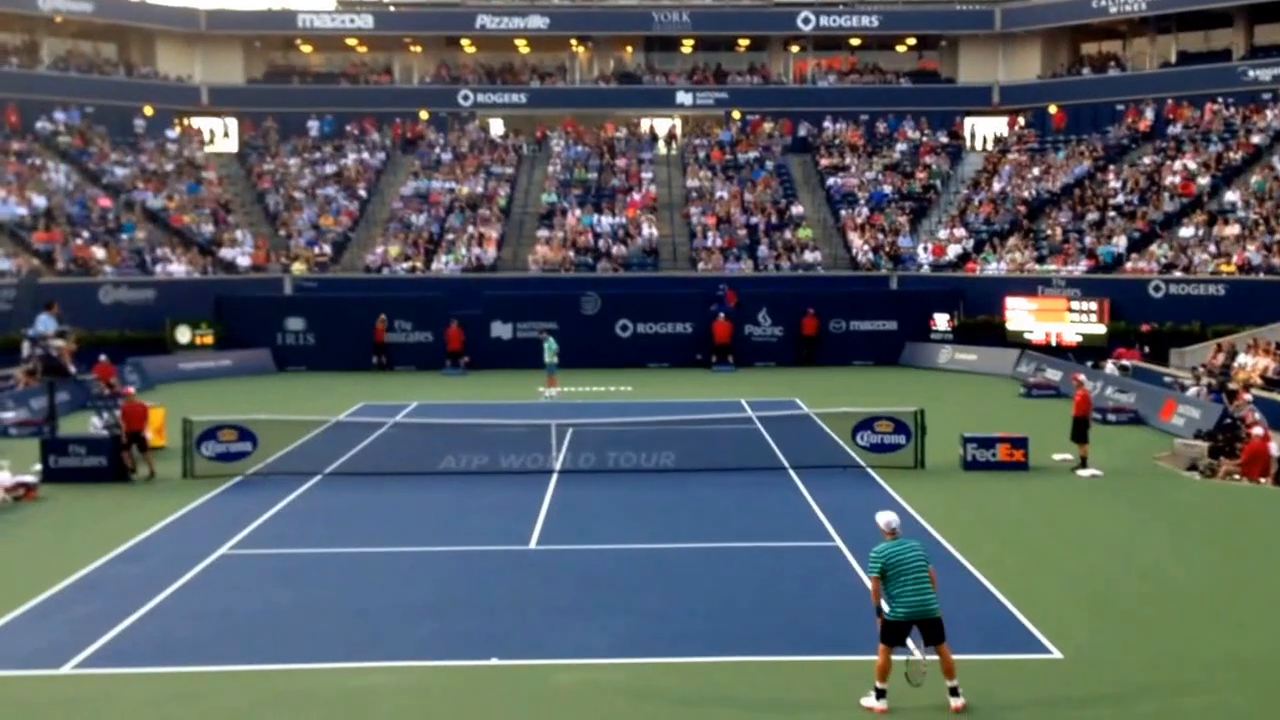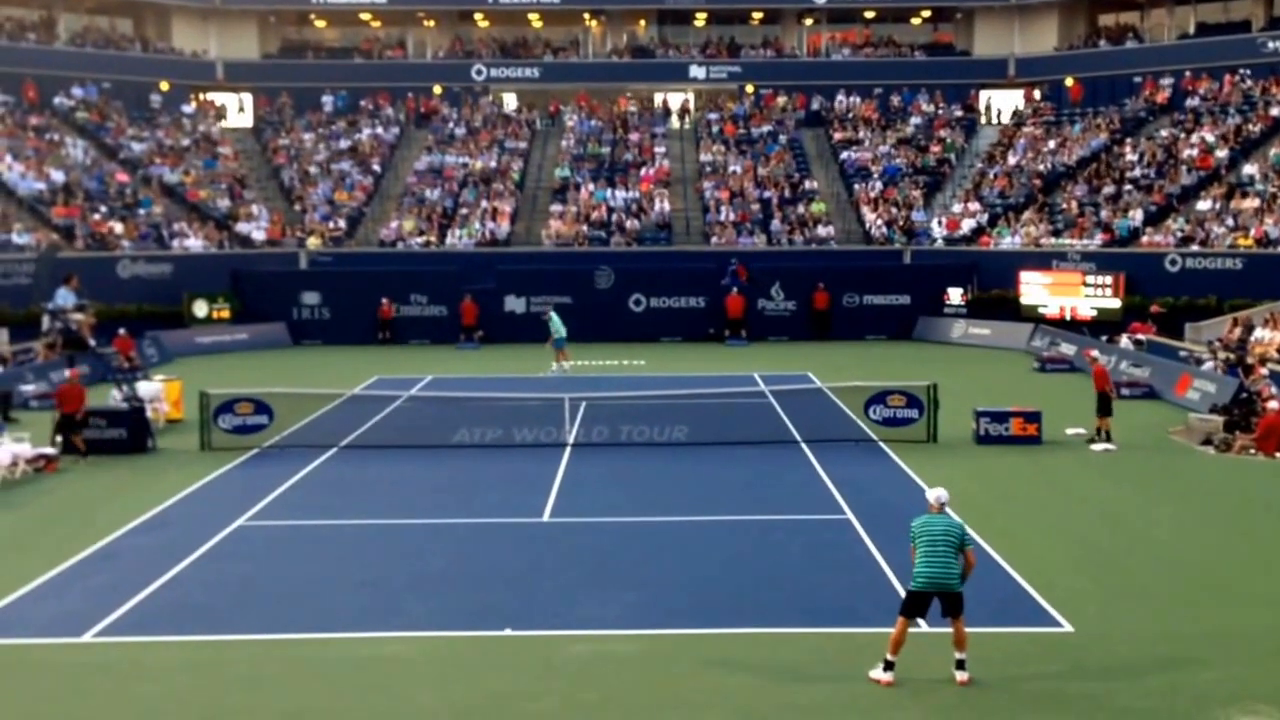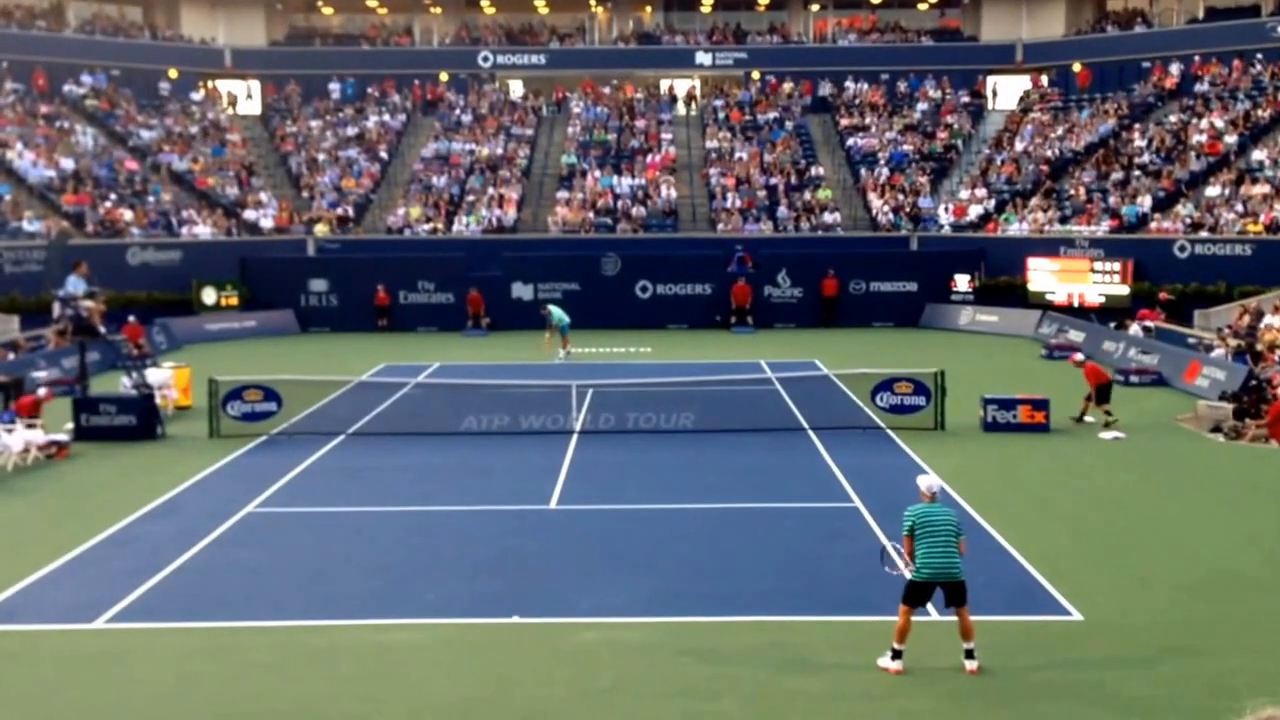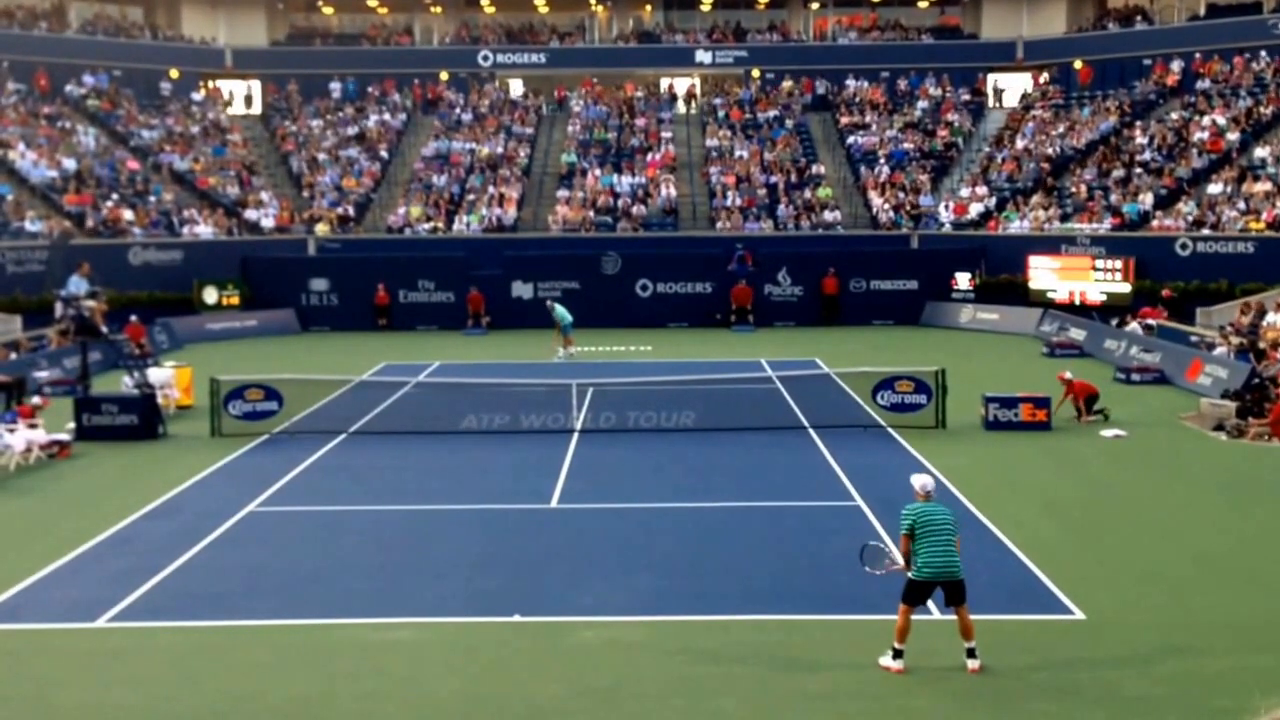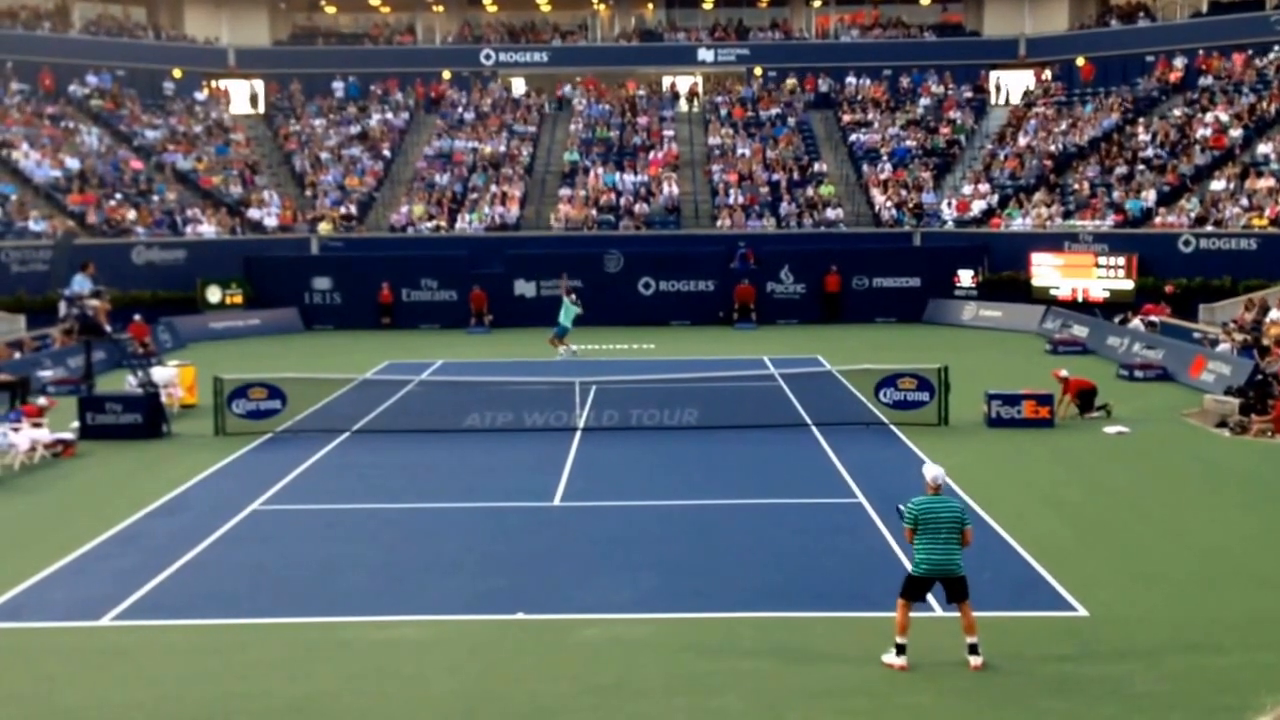
dt=1s
person 1, frame 1
left shoulder: (878, 553)
right shoulder: (916, 546)
left elbow: (876, 588)
right elbow: (931, 578)
left wrist: (879, 614)
left hip: (899, 612)
right hip: (929, 608)
left knee: (884, 650)
right knee: (943, 649)
left ankle: (879, 698)
right ankle: (955, 697)
person 1, frame 2
left shoulder: (917, 523)
right shoulder: (958, 526)
right elbow: (971, 561)
right wrist: (961, 580)
left hip: (921, 581)
right hip: (950, 582)
left knee: (902, 623)
right knee: (957, 622)
left ankle: (887, 670)
right ankle: (961, 670)
person 1, frame 3
left shoulder: (912, 512)
right shoulder: (952, 514)
left elbow: (908, 549)
right elbow: (961, 550)
left wrist: (915, 564)
left hip: (924, 573)
right hip: (953, 572)
left knee: (905, 611)
right knee: (962, 612)
left ankle: (895, 659)
right ankle: (970, 659)
person 1, frame 4
left shoulder: (910, 511)
right shoulder: (947, 512)
left elbow: (904, 548)
right elbow: (956, 548)
left wrist: (907, 564)
left hip: (924, 572)
right hip: (953, 570)
left knee: (904, 610)
right knee: (961, 611)
left ankle: (897, 658)
right ankle: (972, 658)
person 1, frame 5
left shoulder: (914, 505)
right shoulder: (958, 506)
left elbow: (910, 538)
right elbow: (968, 540)
left hip: (923, 567)
right hip: (953, 567)
left knee: (903, 605)
right knee: (964, 607)
left ankle: (900, 655)
right ankle: (974, 654)
